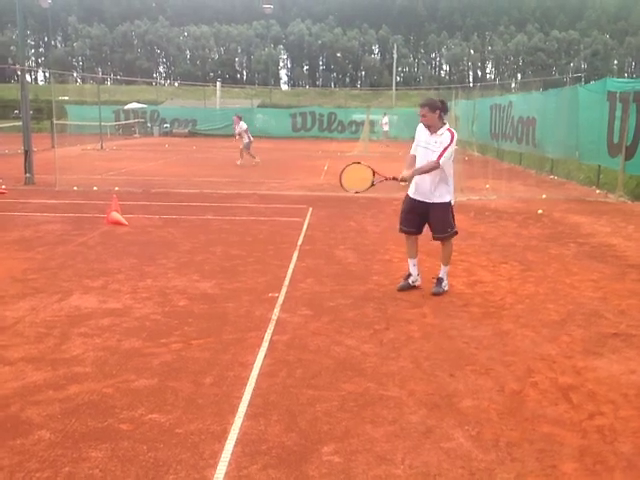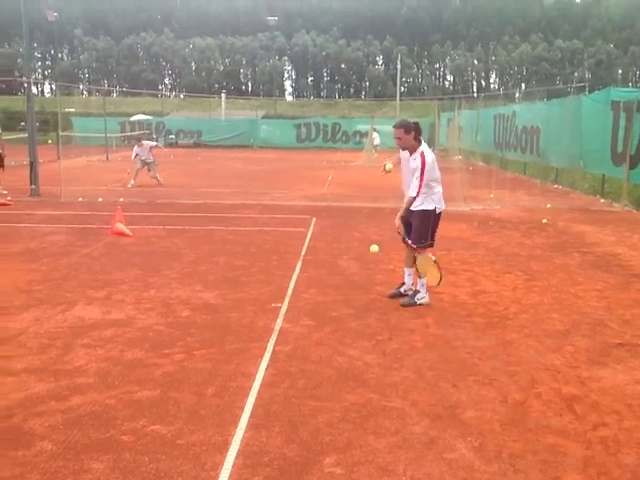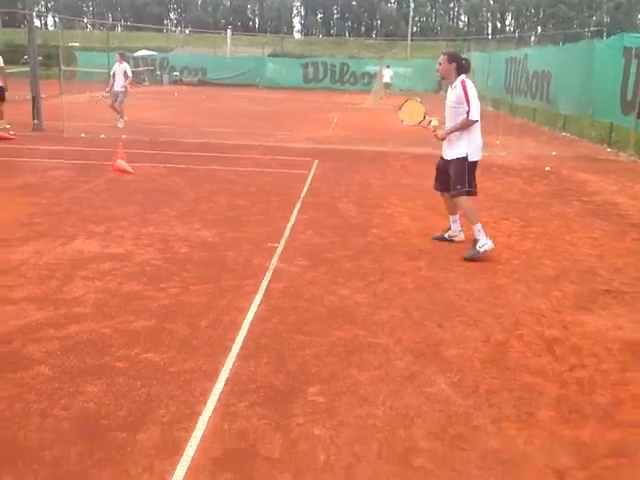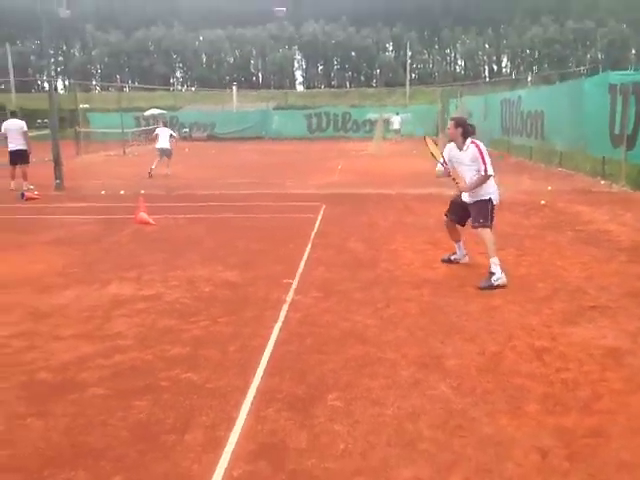
dt=1s
person 1, frame 1
left shoulder: (449, 135)
right shoulder: (420, 129)
left elbow: (436, 163)
left wrist: (413, 173)
right wrist: (407, 172)
left hip: (440, 197)
right hip: (416, 194)
left knee: (445, 237)
right knee: (410, 233)
left ankle: (443, 278)
right ankle: (414, 276)
person 1, frame 2
left shoulder: (424, 159)
right shoulder: (405, 148)
left elbow: (415, 193)
left wrist: (400, 216)
left hip: (427, 206)
right hip: (411, 204)
left knee: (420, 246)
right knee: (409, 244)
left ankle: (421, 292)
right ankle: (408, 284)
person 1, frame 3
left shoulder: (464, 85)
right shoulder: (452, 87)
left elbow: (473, 117)
left wrist: (447, 131)
right wrist: (442, 128)
left hip: (464, 151)
right hip: (452, 149)
left knee: (460, 194)
right knee: (444, 190)
left ankle: (482, 240)
right ankle: (455, 230)
person 1, frame 4
left shoulder: (476, 147)
right shoulder: (450, 148)
left elbow: (487, 174)
right elbow: (440, 171)
left wrist: (469, 187)
right wrist: (445, 172)
left hip: (484, 195)
right hip: (466, 195)
left knee: (482, 229)
right knee: (449, 221)
left ankle: (497, 274)
right ankle: (460, 254)
